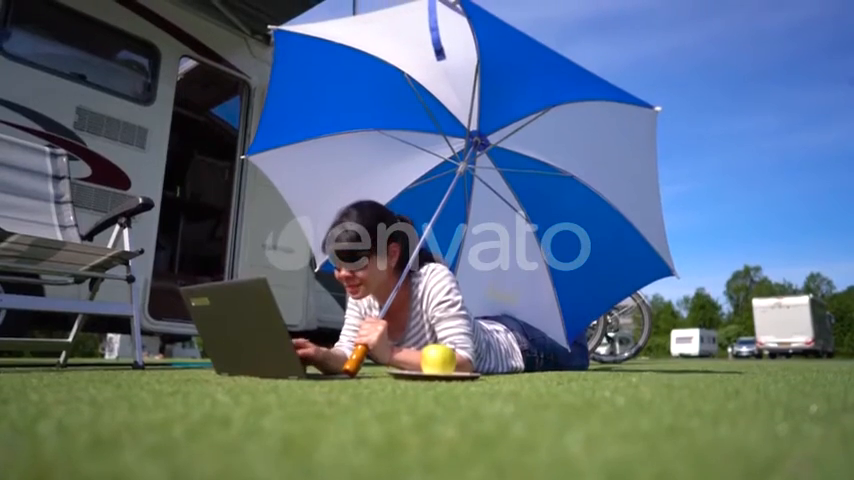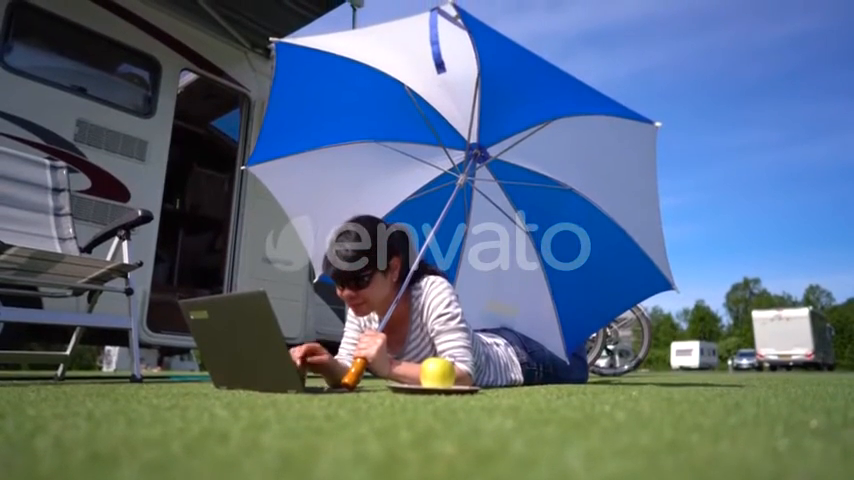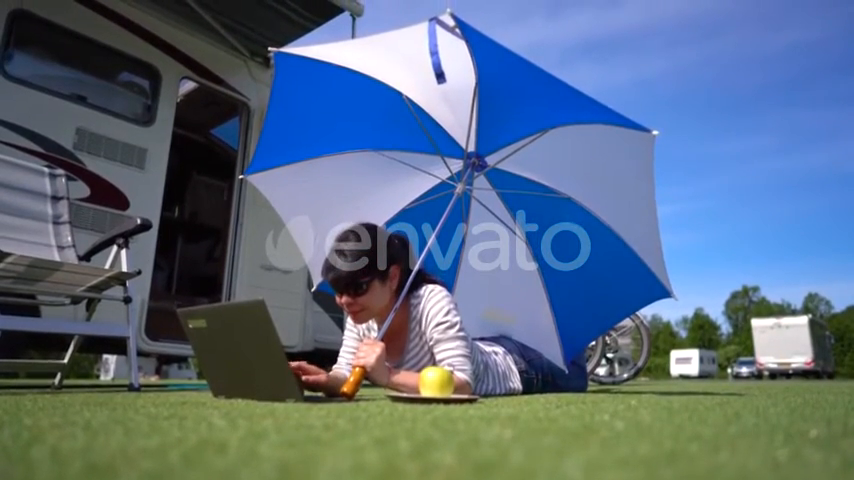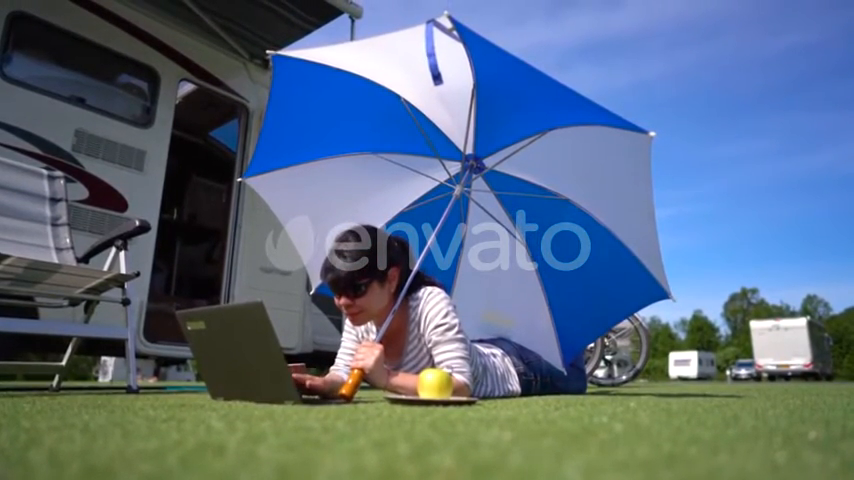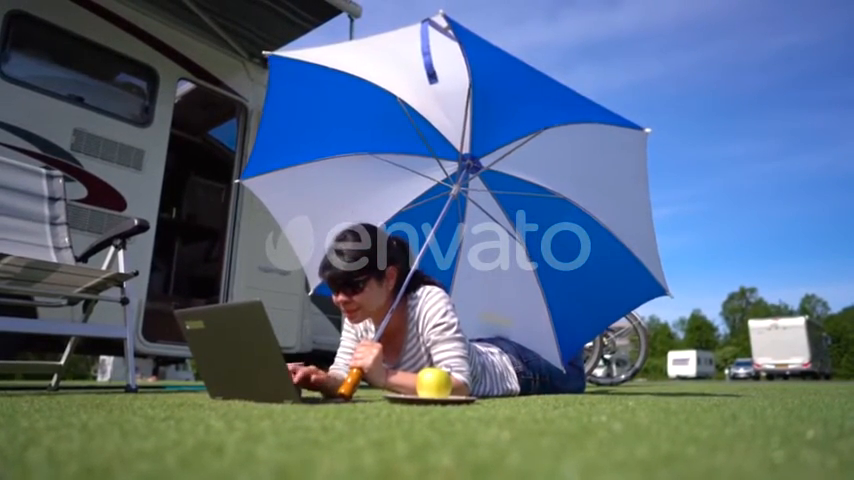
dt=1s
person 1, frame 1
left shoulder: (434, 280)
right shoulder: (361, 296)
left elbow: (463, 362)
right elbow: (345, 358)
left wrist: (391, 354)
right wrist: (322, 356)
left hip: (516, 346)
person 1, frame 2
left shoulder: (434, 293)
right shoulder: (361, 309)
left elbow: (463, 375)
right elbow: (346, 375)
left wrist: (390, 367)
right wrist: (329, 366)
left hip: (515, 359)
person 1, frame 3
left shoulder: (432, 301)
right shoulder: (359, 317)
left elbow: (462, 384)
right elbow: (343, 376)
left wrist: (389, 377)
right wrist: (327, 380)
left hip: (514, 368)
person 1, frame 4
left shoulder: (431, 303)
right shoulder: (358, 318)
left elbow: (461, 386)
right elbow: (341, 377)
left wrist: (387, 378)
right wrist: (322, 384)
left hip: (512, 369)
person 1, frame 5
left shoulder: (430, 303)
right shoulder: (356, 317)
left elbow: (459, 385)
right elbow: (340, 376)
left wrist: (386, 377)
right wrist: (325, 380)
left hip: (513, 369)
